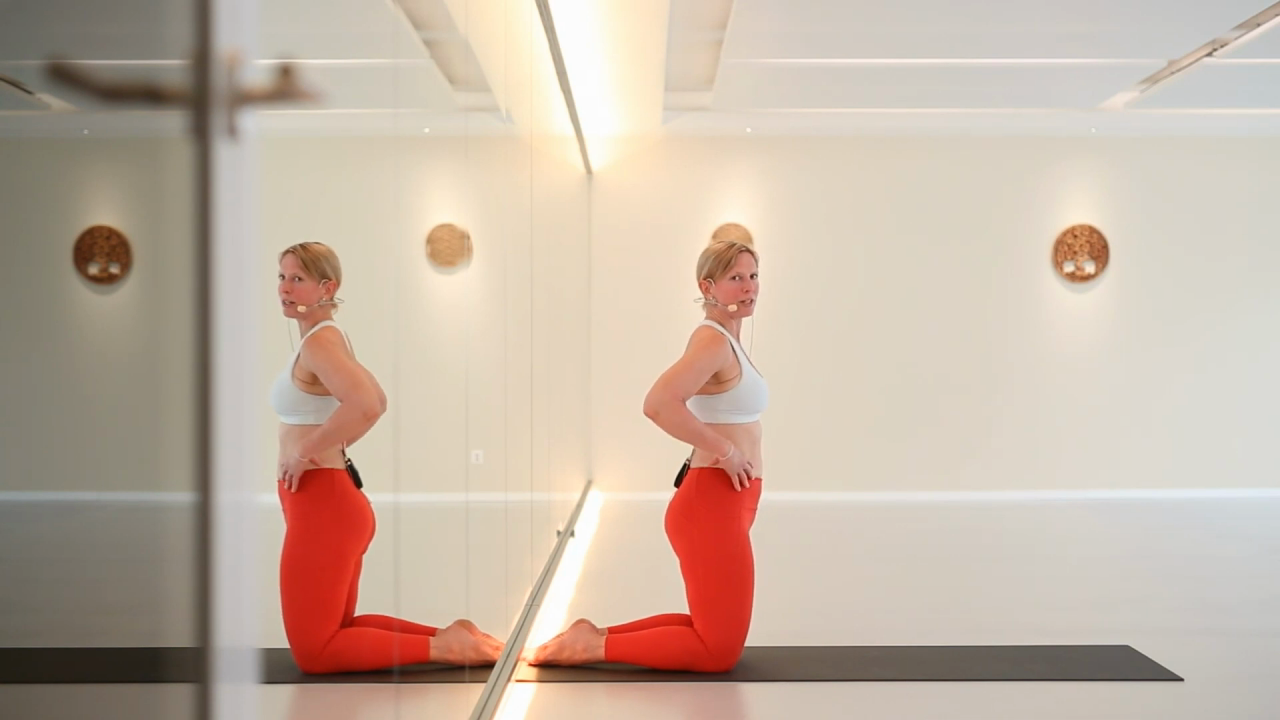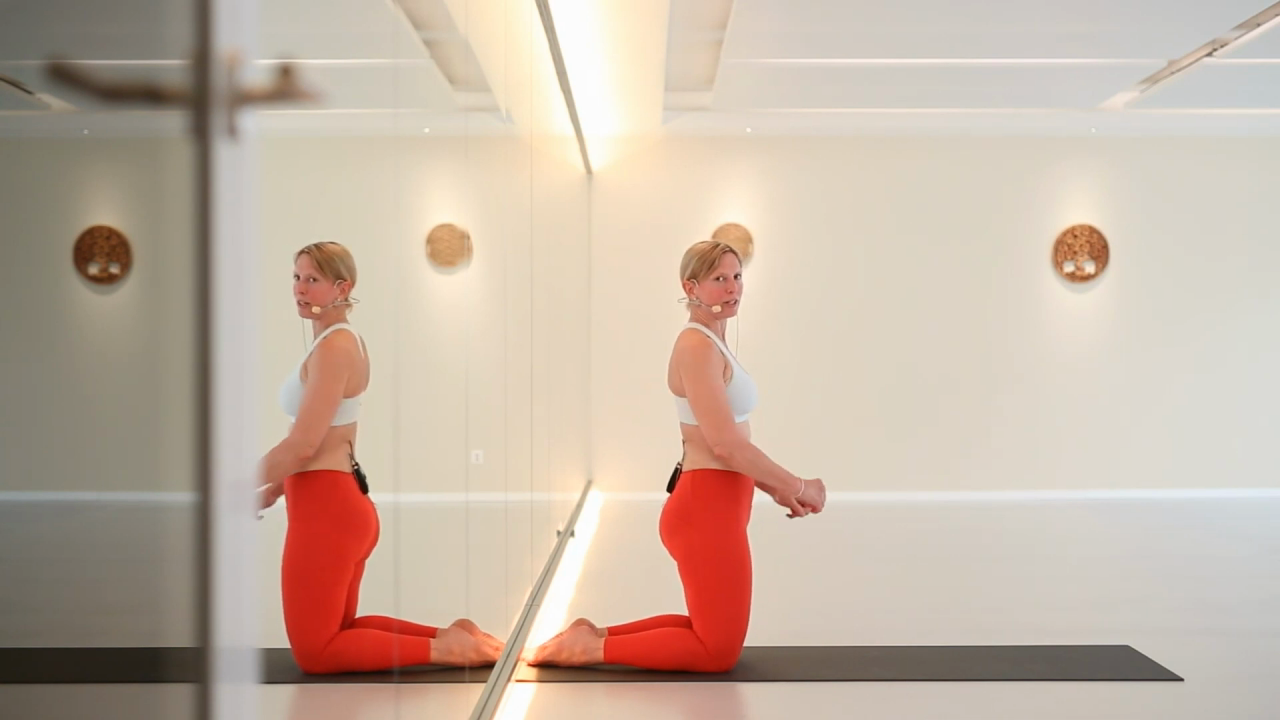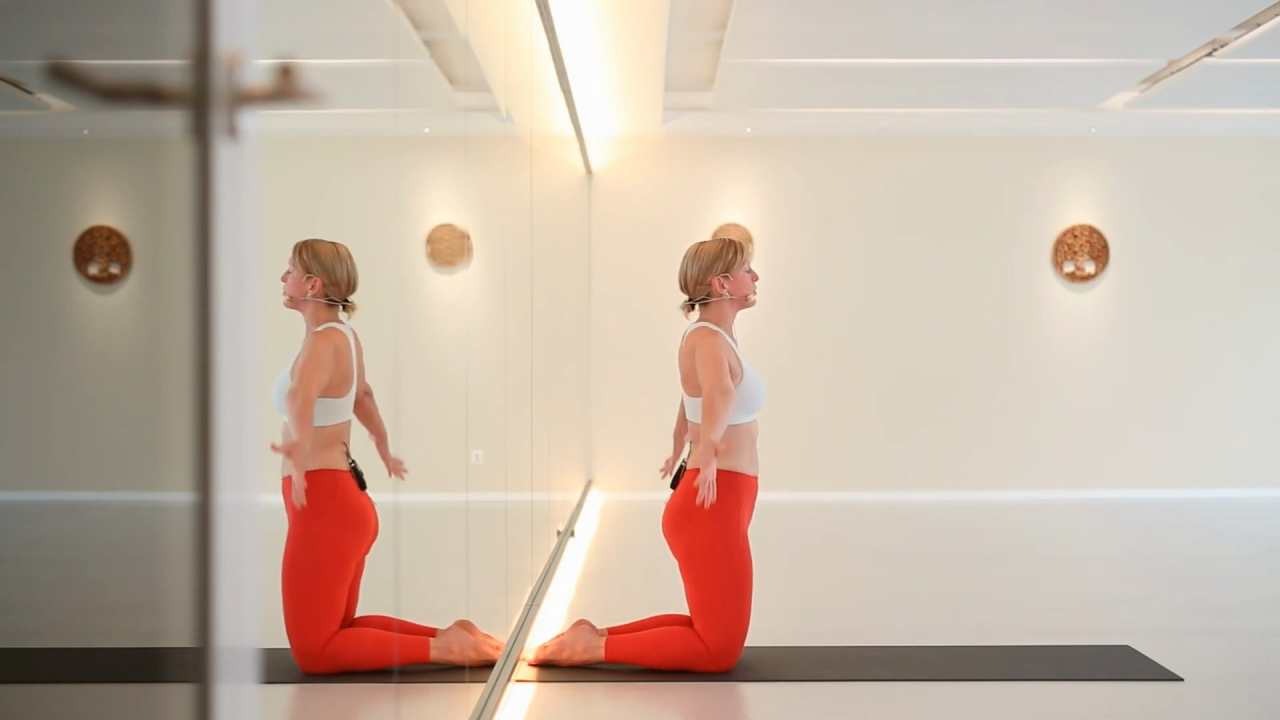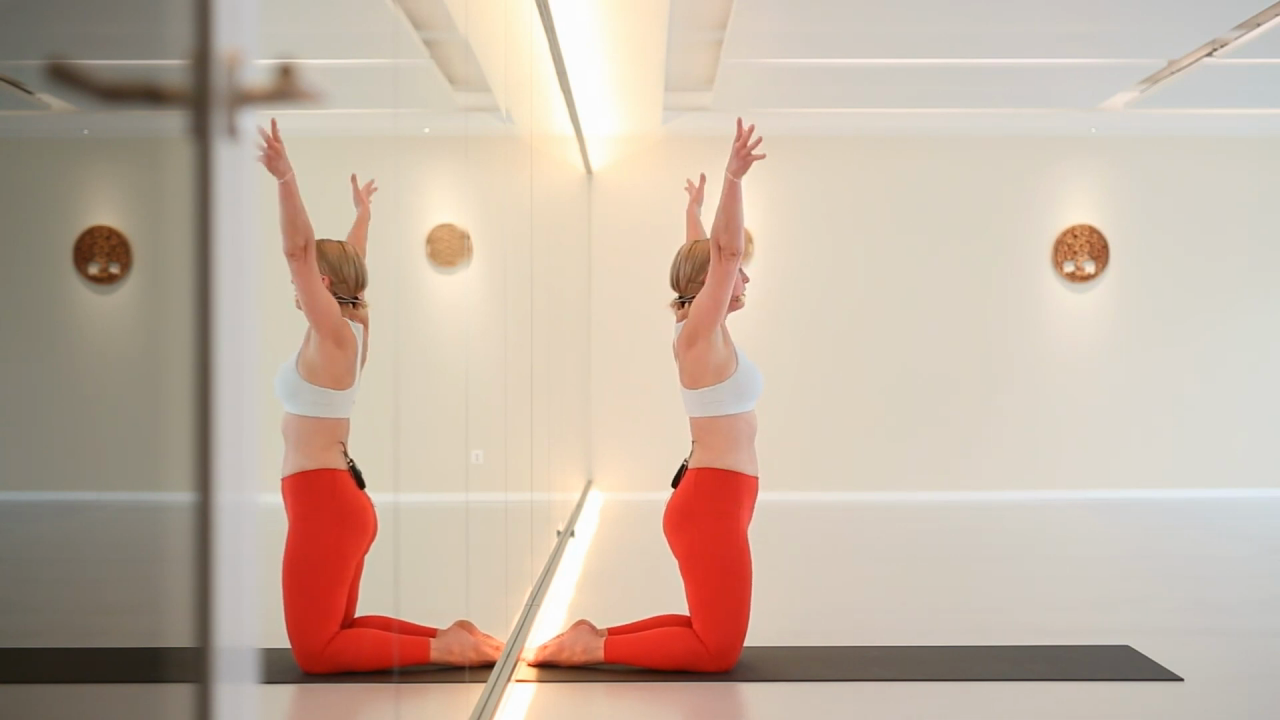
dt=0.7s
person 1, frame 1
left shoulder: (318, 343)
right shoulder: (329, 339)
left elbow: (367, 405)
right elbow: (374, 400)
left wrist: (304, 449)
left hip: (320, 505)
right hip: (334, 501)
left knee: (315, 651)
right knee: (334, 627)
left ankle: (441, 648)
right ankle: (446, 635)
person 1, frame 2
left shoulder: (332, 348)
right shoulder: (345, 342)
left elbow: (303, 444)
right wrist: (275, 487)
left hip: (326, 508)
right hip: (343, 503)
left knee: (315, 651)
right knee: (336, 629)
left ankle: (442, 650)
right ankle: (448, 635)
person 1, frame 3
left shoulder: (323, 343)
right shoulder: (344, 337)
left elbow: (301, 395)
right elbow: (364, 398)
left wrist: (297, 442)
right wrist: (384, 448)
left hip: (324, 505)
right hip: (345, 500)
left knee: (315, 650)
right knee: (334, 629)
left ankle: (440, 648)
right ankle: (447, 636)
person 1, frame 4
left shoulder: (332, 333)
right shoulder: (353, 328)
left elbow: (299, 249)
right elbow: (351, 262)
left wrist: (286, 179)
right wrist: (362, 211)
left hip: (323, 504)
right hip: (339, 500)
left knee: (316, 650)
right knee: (335, 630)
left ankle: (443, 649)
right ankle: (451, 636)
person 2, frame 1
left shoulder: (724, 341)
right shoulder: (713, 342)
left elbow: (679, 407)
right elbow: (658, 404)
right wrist: (723, 449)
left hip: (719, 506)
right hip: (714, 508)
left knee: (711, 632)
right knee: (718, 651)
left ankle: (597, 634)
right ankle: (594, 648)
person 2, frame 2
left shoulder: (709, 344)
right shoulder: (697, 347)
right elbow: (727, 444)
left wrist: (777, 488)
right wrist: (797, 486)
left hip: (709, 506)
right hip: (707, 511)
left knee: (713, 633)
right knee: (718, 650)
left ankle: (595, 636)
right ankle: (593, 649)
person 2, frame 3
left shoulder: (710, 338)
right shoulder: (708, 341)
right elbow: (720, 395)
left wrist: (678, 447)
right wrist: (708, 444)
left hip: (705, 505)
right hip: (709, 510)
left knee: (712, 632)
right knee: (718, 650)
left ankle: (597, 635)
right ankle: (595, 648)
person 2, frame 4
left shoulder: (701, 331)
right shoulder: (701, 332)
left elbow: (705, 257)
right elbow: (724, 249)
left wrist: (693, 210)
right wrist: (733, 180)
left hip: (712, 501)
right hip: (712, 505)
left knee: (711, 633)
right knee: (718, 649)
left ankle: (592, 635)
right ankle: (590, 648)
